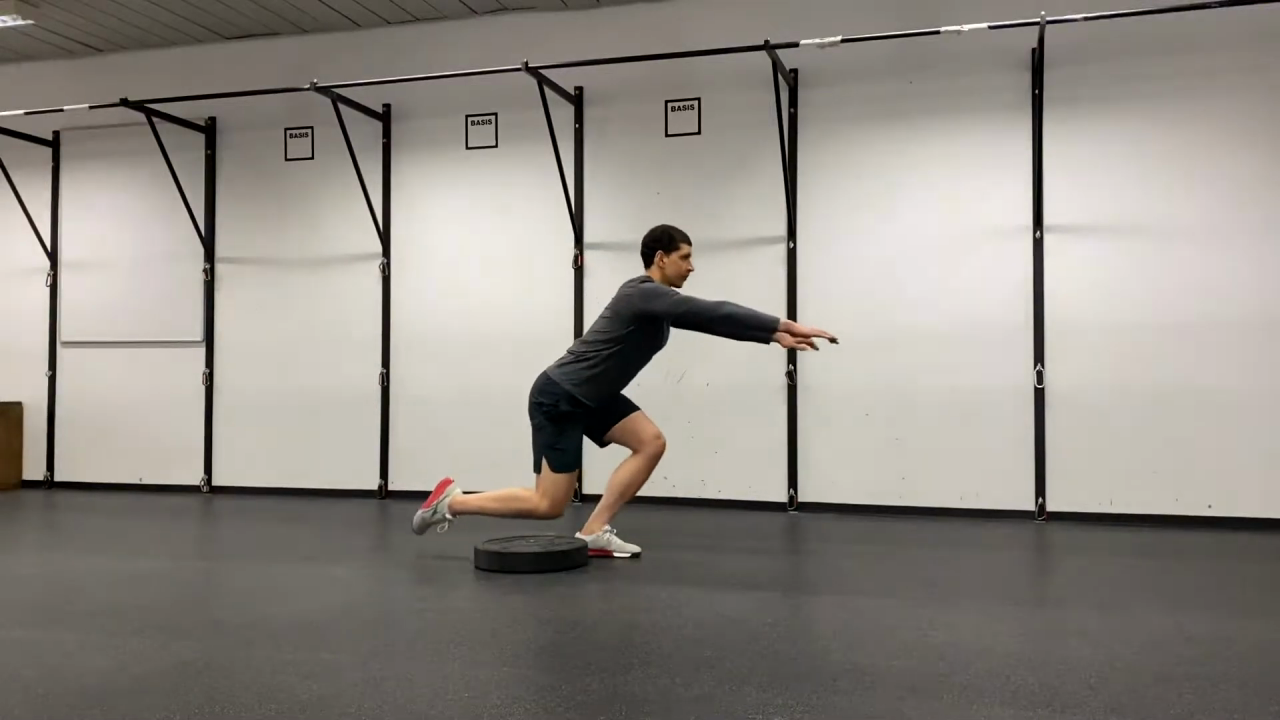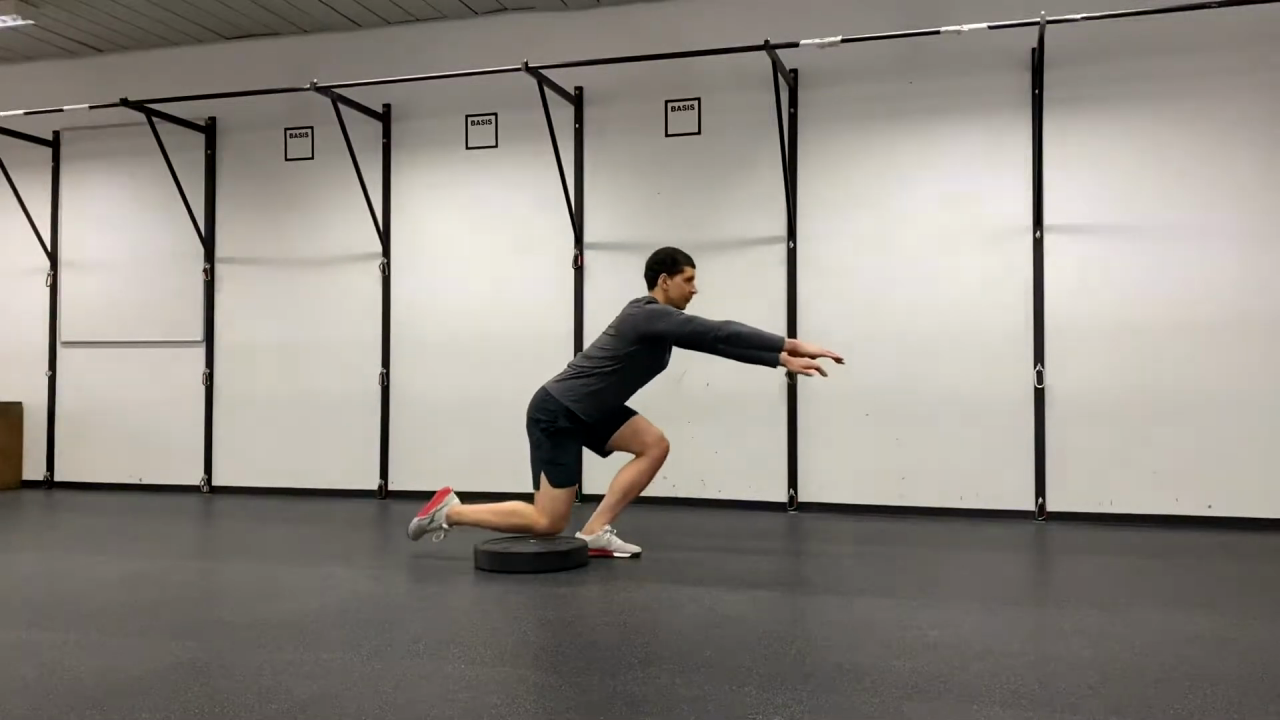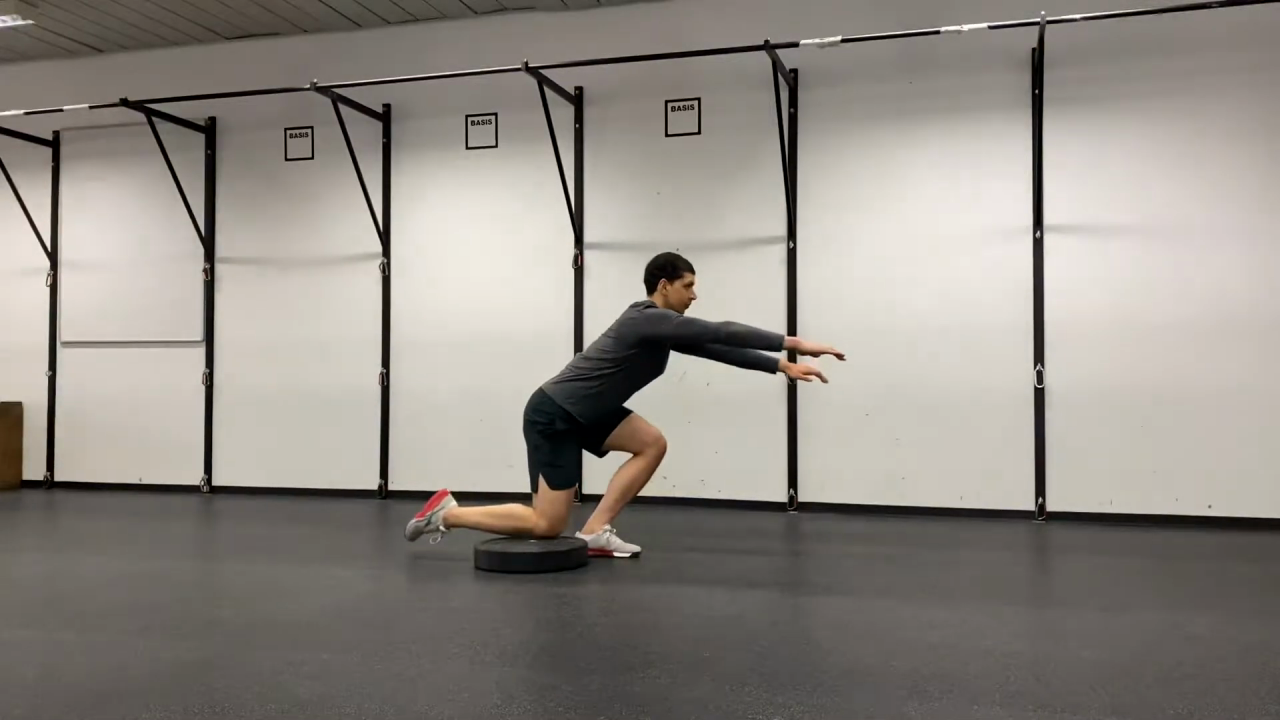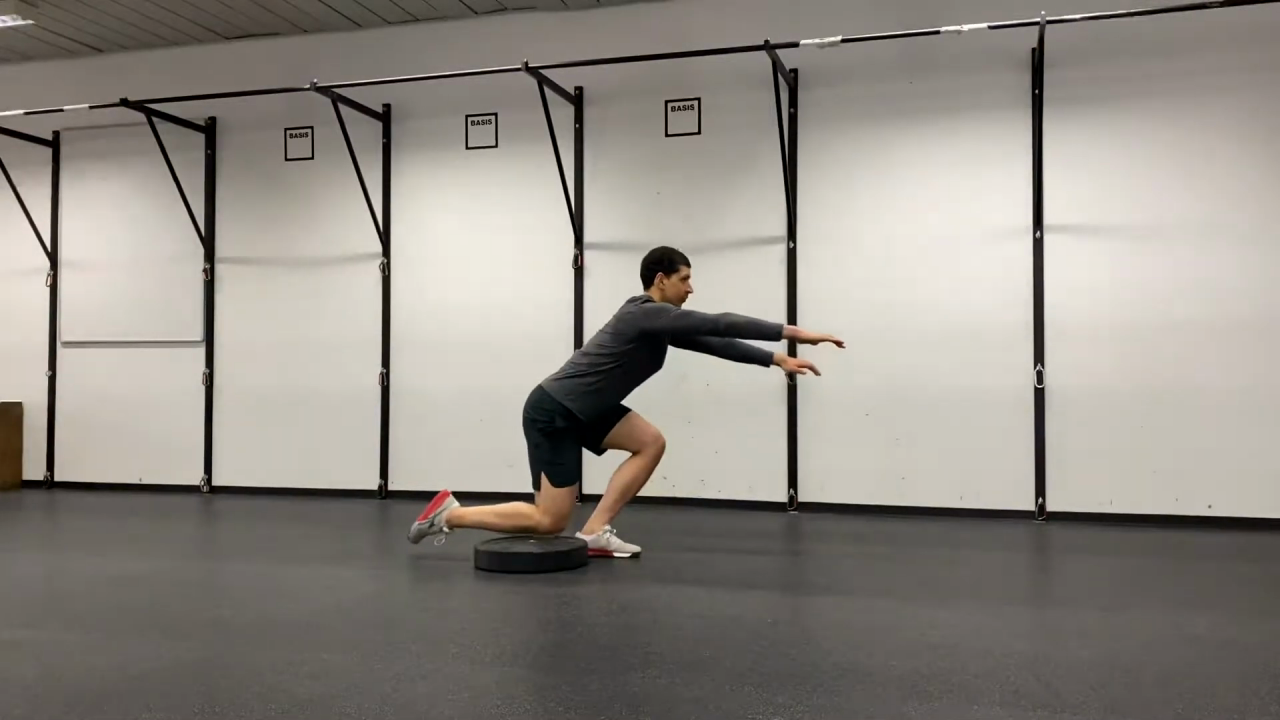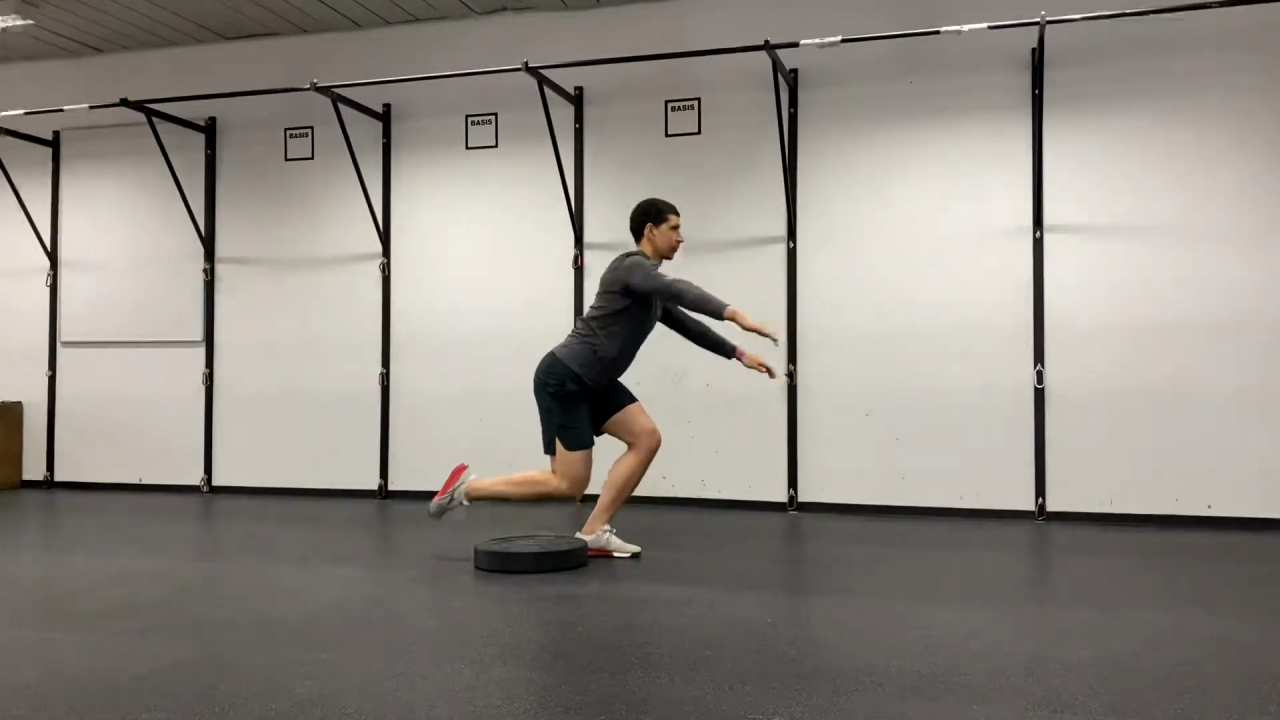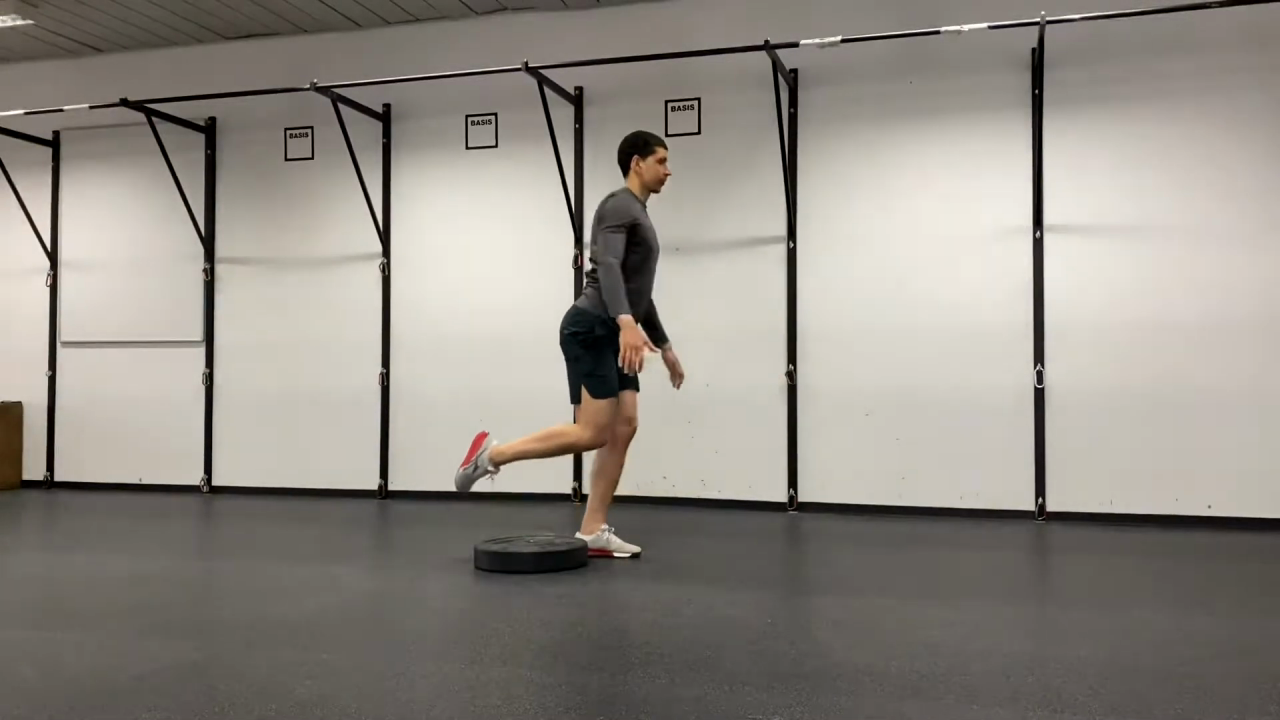
dt=0.4s
person 1, frame 1
left shoulder: (657, 302)
right shoulder: (644, 296)
left elbow: (709, 321)
right elbow: (714, 313)
left wrist: (775, 336)
right wrist: (786, 324)
left hip: (588, 396)
right hip: (558, 398)
left knee: (651, 443)
right knee: (549, 504)
left ankle: (594, 533)
right ankle: (450, 502)
person 1, frame 2
left shoulder: (662, 321)
right shoulder: (648, 316)
left elbow: (715, 342)
right elbow: (718, 333)
left wrist: (782, 359)
right wrist: (792, 345)
left hip: (586, 409)
right hip: (556, 413)
left knee: (655, 446)
right knee: (548, 522)
left ankle: (596, 532)
right ankle: (447, 511)
person 1, frame 3
left shoulder: (659, 326)
right shoulder: (649, 320)
left elbow: (715, 347)
right elbow: (718, 333)
left wrist: (781, 365)
right wrist: (792, 342)
left hip: (581, 411)
right hip: (553, 415)
left knee: (652, 444)
right knee: (548, 524)
left ankle: (595, 532)
right ankle: (445, 513)
person 1, frame 4
left shoulder: (658, 322)
right shoulder: (645, 313)
left elbow: (712, 341)
right elbow: (716, 324)
left wrist: (776, 358)
right wrist: (791, 332)
left hip: (579, 408)
right hip: (552, 412)
left knee: (651, 444)
right knee: (550, 521)
left ankle: (595, 532)
right ankle: (449, 514)
person 1, frame 5
left shoulder: (648, 280)
right shoulder: (632, 267)
left elbow: (682, 320)
right elbow: (679, 289)
left wrist: (736, 352)
right wrist: (735, 314)
left hip: (592, 379)
right hip: (564, 378)
left knee: (646, 438)
right knee: (568, 484)
left ankle: (594, 533)
right ankle: (467, 487)
person 1, frame 6
left shoulder: (637, 213)
right shoulder: (619, 206)
left elbow: (637, 290)
right elbow: (608, 267)
left wrist: (665, 346)
right wrist: (628, 326)
left hip: (610, 335)
right hip: (591, 329)
left knee: (623, 429)
right knee: (593, 432)
left ankle: (593, 532)
right ankle: (493, 453)
